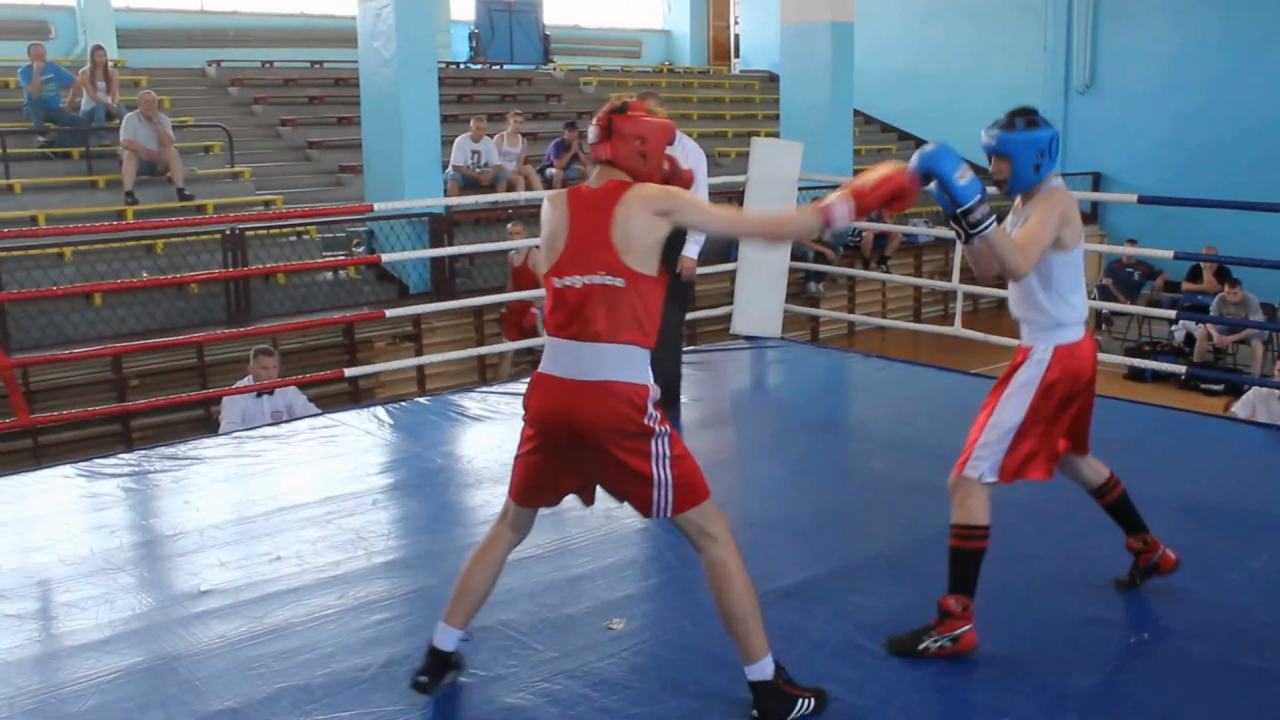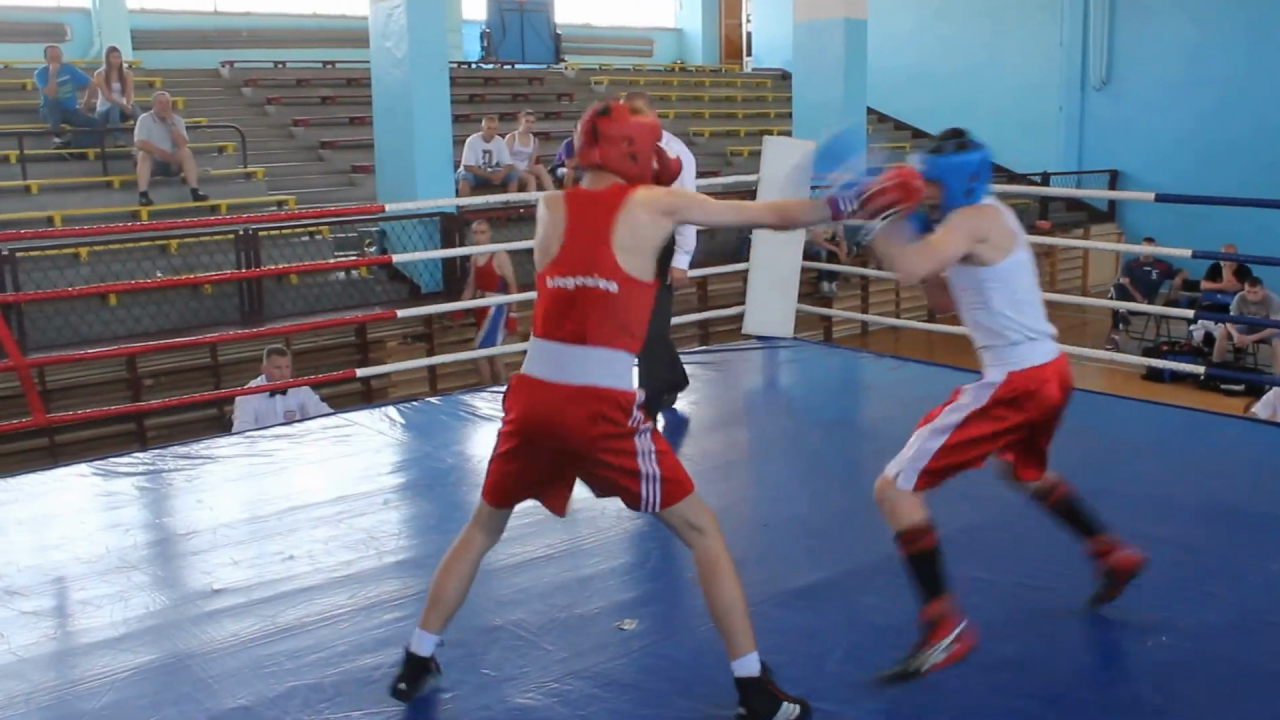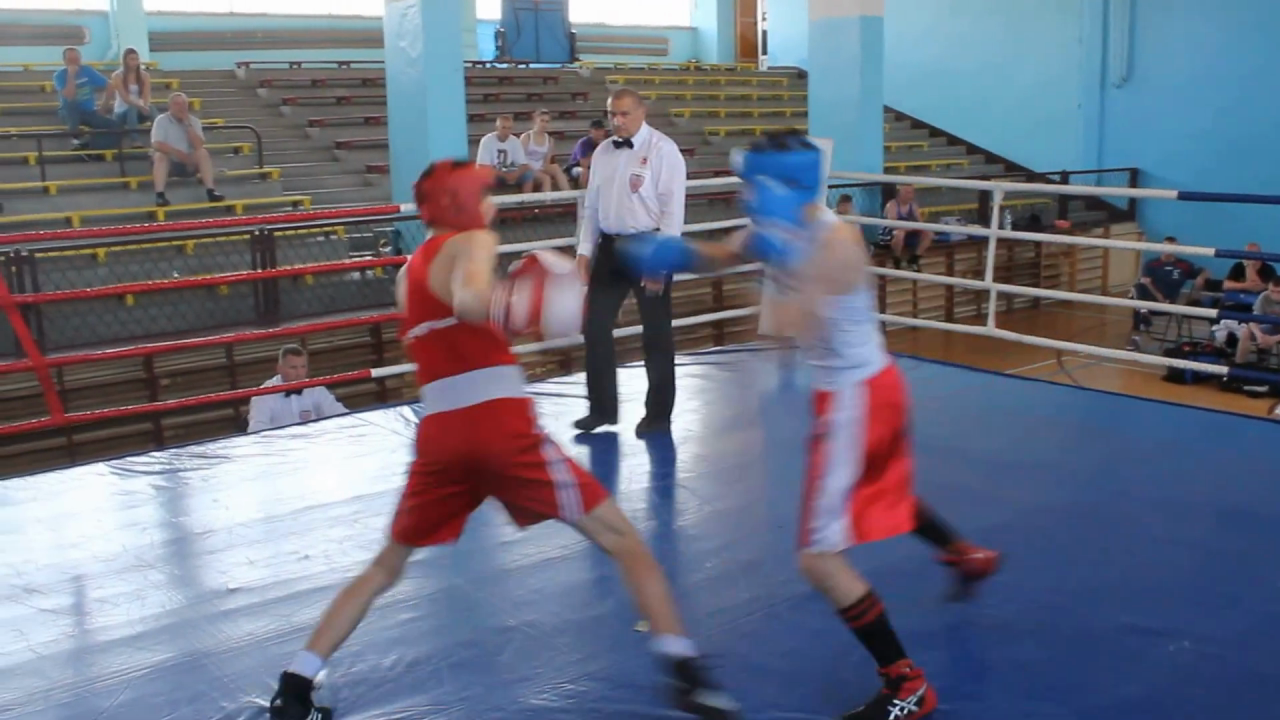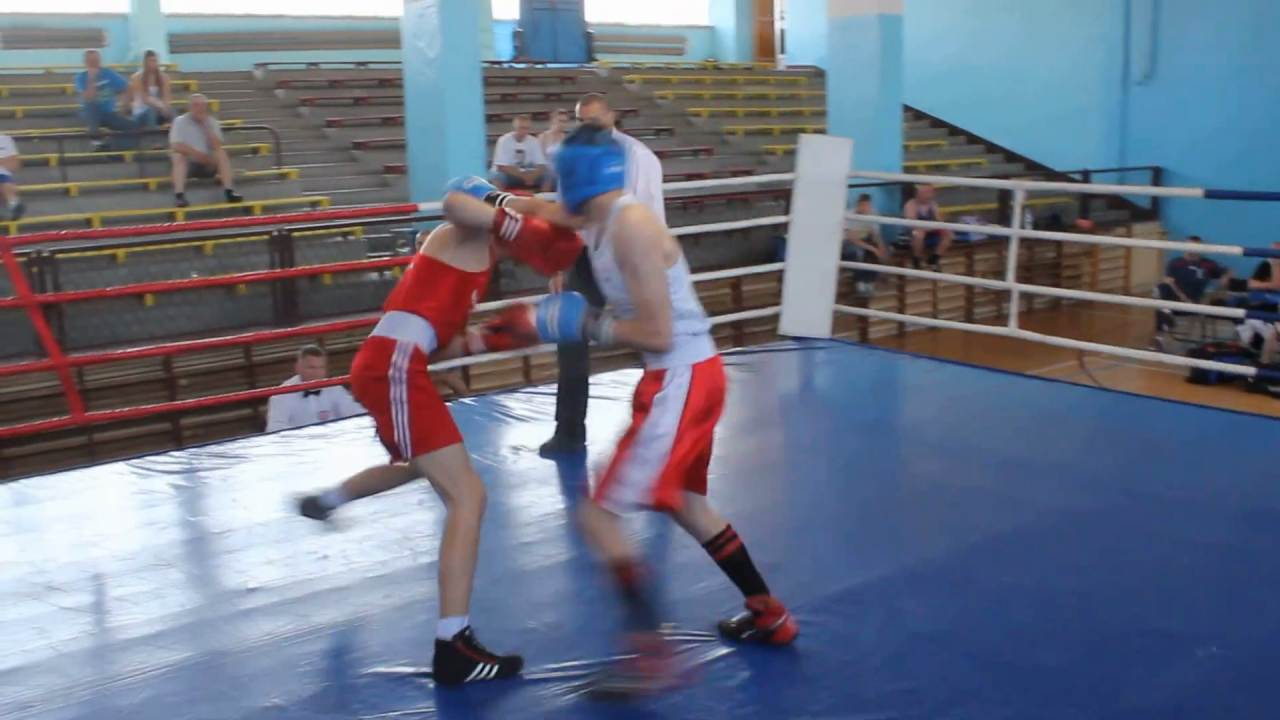
dt=0.4s
person 1, frame 1
left shoulder: (556, 206)
right shoulder: (658, 200)
right elbow: (774, 227)
right wrist: (856, 198)
left hip: (553, 393)
right hip: (621, 401)
left knee: (509, 527)
right knee: (712, 536)
left ankle: (440, 655)
person 1, frame 2
left shoulder: (552, 206)
right shoulder: (656, 203)
right elbow: (763, 214)
right wrist: (851, 202)
left hip: (532, 396)
right hip: (602, 407)
left knee: (482, 527)
right knee: (703, 533)
left ankle: (417, 664)
person 1, frame 3
left shoulder: (409, 271)
right shoulder: (470, 243)
right elbow: (465, 299)
left hip: (441, 433)
right hip: (502, 425)
left knee: (386, 565)
right knee: (623, 540)
right ankle: (684, 672)
person 1, frame 4
left shoulder: (473, 267)
right shoulder: (467, 233)
left elbow: (441, 345)
right elbow: (455, 202)
left wrist: (494, 337)
right wrist: (522, 229)
left hip: (382, 363)
right hip: (393, 366)
left knee: (414, 465)
right knee: (468, 497)
left ankle: (328, 500)
right ankle: (453, 646)
person 2, frame 1
left shoulder: (1052, 201)
right shoulder: (1030, 198)
left elbow: (1019, 265)
right elbow: (985, 269)
left wrist: (970, 202)
right wrist: (960, 213)
left hip: (1051, 357)
right hip: (1071, 351)
left knee: (970, 480)
right knee: (1074, 459)
left ankle: (956, 620)
right ankle: (1150, 550)
person 2, frame 2
left shoulder: (971, 220)
right shoulder: (990, 214)
left elbow: (913, 270)
right elbow: (936, 283)
right wrist: (921, 235)
left hip: (1012, 381)
right hip: (1049, 372)
left knee: (893, 489)
right knee: (1030, 472)
left ankle: (942, 624)
right ankle: (1112, 554)
person 2, frame 3
left shoulder: (833, 240)
right shoulder: (773, 228)
left elbow: (800, 330)
right elbow: (719, 255)
left wrist: (782, 259)
right wrist: (678, 250)
left hip: (856, 399)
right hip: (851, 390)
left knee: (818, 558)
right knee: (885, 492)
right ankle: (965, 555)
person 2, frame 4
left shoulder: (631, 228)
right shoulder: (612, 218)
left elbow: (656, 333)
left wrist: (586, 325)
left hip: (684, 378)
right hip: (685, 373)
left knee: (599, 516)
right knee: (682, 500)
left ankle: (648, 652)
right ankle: (770, 613)
person 3, frame 1
left shoulder: (686, 149)
left elbow: (699, 202)
left wrist: (691, 251)
left hip: (674, 239)
left knee: (669, 322)
left ankle: (668, 399)
right ankle: (662, 394)
person 3, frame 2
left shoulder: (674, 151)
left wrist: (681, 259)
left hip: (661, 244)
left knee: (652, 326)
right knee: (650, 324)
left ankle: (647, 405)
right ankle: (674, 380)
person 3, frame 3
left shoulder: (663, 150)
right shoulder: (602, 152)
left elbow: (673, 212)
right elbow: (591, 205)
right wrist: (584, 251)
right hip: (611, 246)
left knee: (656, 334)
right knee: (595, 325)
left ankle: (658, 413)
right ankle: (603, 407)
person 3, frame 4
left shoulder: (636, 156)
left elbow: (652, 215)
right elbow: (566, 218)
right wrist: (560, 269)
right hip: (586, 260)
right knee: (571, 344)
right ankle: (569, 431)
